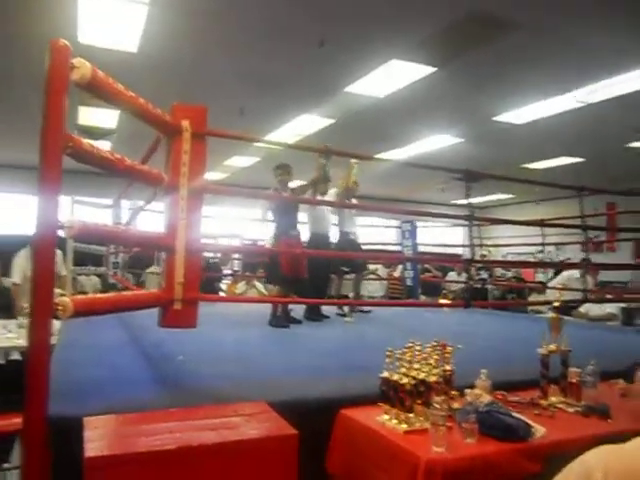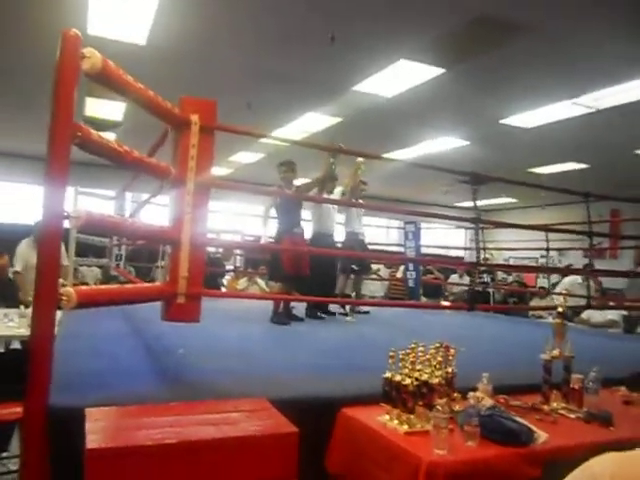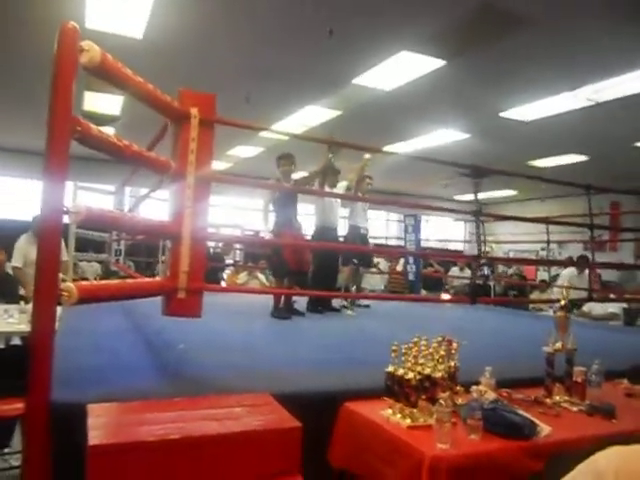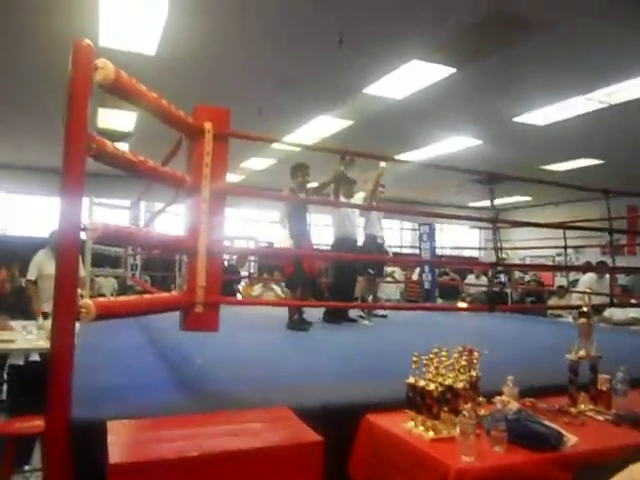
dt=0.3s
person 1, frame 1
left shoulder: (296, 192)
right shoulder: (273, 194)
left elbow: (316, 179)
left hip: (294, 238)
right hip: (280, 238)
left knee: (294, 277)
right knee: (280, 278)
left ankle: (285, 312)
right ankle: (274, 315)
person 1, frame 2
left shoulder: (300, 190)
right shoulder: (276, 191)
left elbow: (322, 178)
right elbow: (266, 212)
right wrist: (265, 233)
left hip: (298, 235)
right hip: (283, 235)
left knee: (295, 275)
right knee: (282, 276)
left ankle: (286, 309)
right ankle: (276, 312)
person 1, frame 3
left shoulder: (297, 183)
left elbow: (319, 171)
right elbow: (266, 206)
left wrist: (331, 156)
left hip: (295, 229)
right hip: (281, 229)
left knee: (296, 269)
right knee: (282, 270)
left ankle: (288, 303)
right ankle: (276, 306)
person 1, frame 4
left shoulder: (307, 193)
right shoulder: (289, 193)
left elbow: (328, 182)
right elbow: (284, 217)
right wrist: (287, 237)
left hip: (305, 238)
right hip: (295, 239)
left knee: (307, 278)
right knee: (295, 280)
left ankle: (298, 314)
right ankle: (292, 318)
person 2, frame 1
left shoulder: (354, 202)
right shoulder: (341, 200)
right elbow: (346, 186)
left hip: (353, 240)
right hip: (344, 240)
left knee: (360, 271)
right knee: (340, 274)
left ankle: (355, 304)
right ankle: (340, 306)
person 2, frame 2
left shoulder: (361, 203)
right shoulder: (349, 200)
right elbow: (351, 186)
left hip: (360, 240)
right hip: (351, 239)
left knee: (360, 273)
right knee: (346, 273)
left ankle: (354, 305)
right ankle: (341, 305)
person 2, frame 3
left shoulder: (366, 200)
right shoulder: (354, 195)
right elbow: (356, 180)
left wrist: (368, 239)
left hip: (363, 234)
right hip: (354, 233)
left knee: (361, 267)
right knee: (352, 265)
left ankle: (355, 298)
person 2, frame 4
left shoulder: (381, 209)
right shoulder: (368, 204)
right elbow: (371, 190)
left wrist: (385, 247)
left hip: (379, 243)
right hip: (370, 242)
left knee: (376, 277)
right knee: (367, 276)
left ankle: (372, 307)
right ankle: (363, 308)
person 3, frame 1
left shoulder: (329, 198)
right shoulder: (313, 198)
right elbow: (314, 182)
left hip: (325, 240)
right hip: (316, 240)
left knee: (324, 276)
right knee: (315, 276)
left ankle: (316, 308)
right ankle: (310, 309)
person 3, frame 2
left shoulder: (335, 196)
right shoulder: (318, 196)
right elbow: (322, 180)
left hip: (330, 239)
right hip: (319, 239)
left knee: (331, 274)
right knee: (317, 274)
left ankle: (323, 305)
right ankle: (311, 308)
person 3, frame 3
left shoulder: (337, 191)
right shoulder: (320, 189)
right elbow: (323, 173)
left hip: (333, 233)
right hip: (322, 233)
left knee: (332, 269)
right knee: (320, 269)
left ankle: (326, 301)
right ankle: (313, 302)
person 3, frame 4
right shoulder: (337, 200)
right elbow: (337, 184)
right wrist: (343, 168)
left hip: (352, 244)
right hip: (341, 243)
left knee: (350, 280)
right knee: (339, 280)
left ankle: (343, 313)
right ankle: (330, 314)
